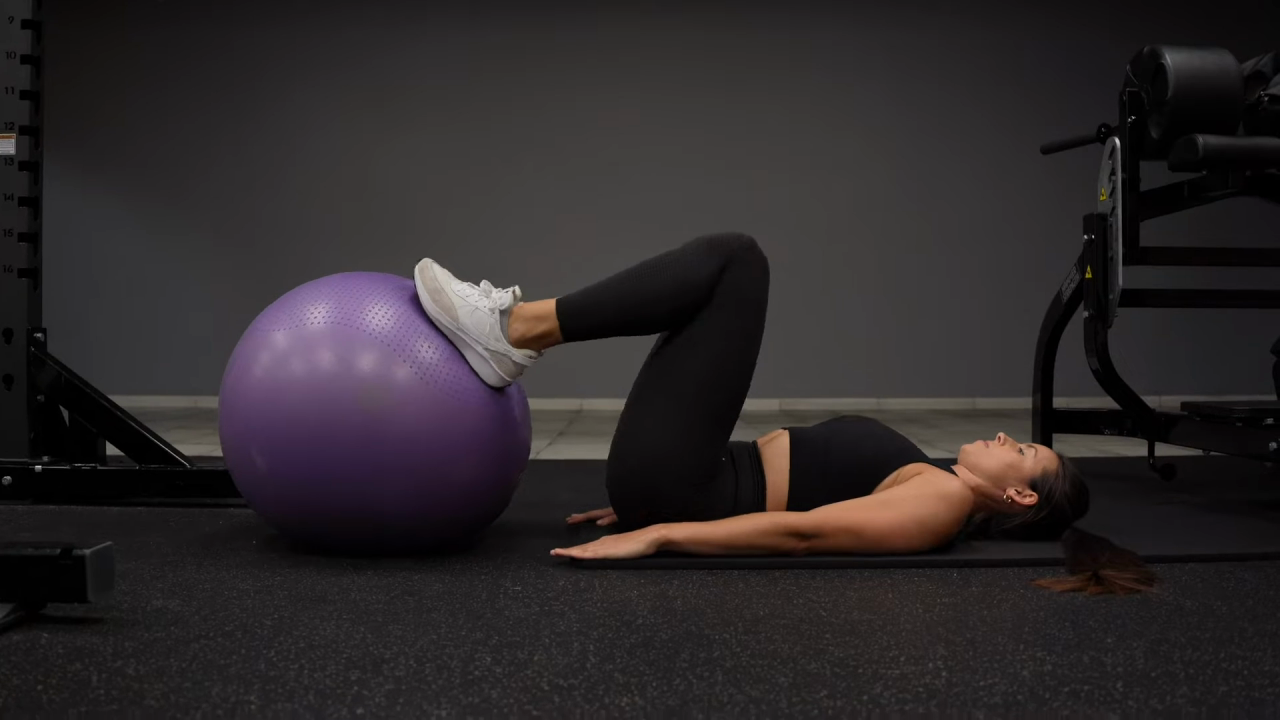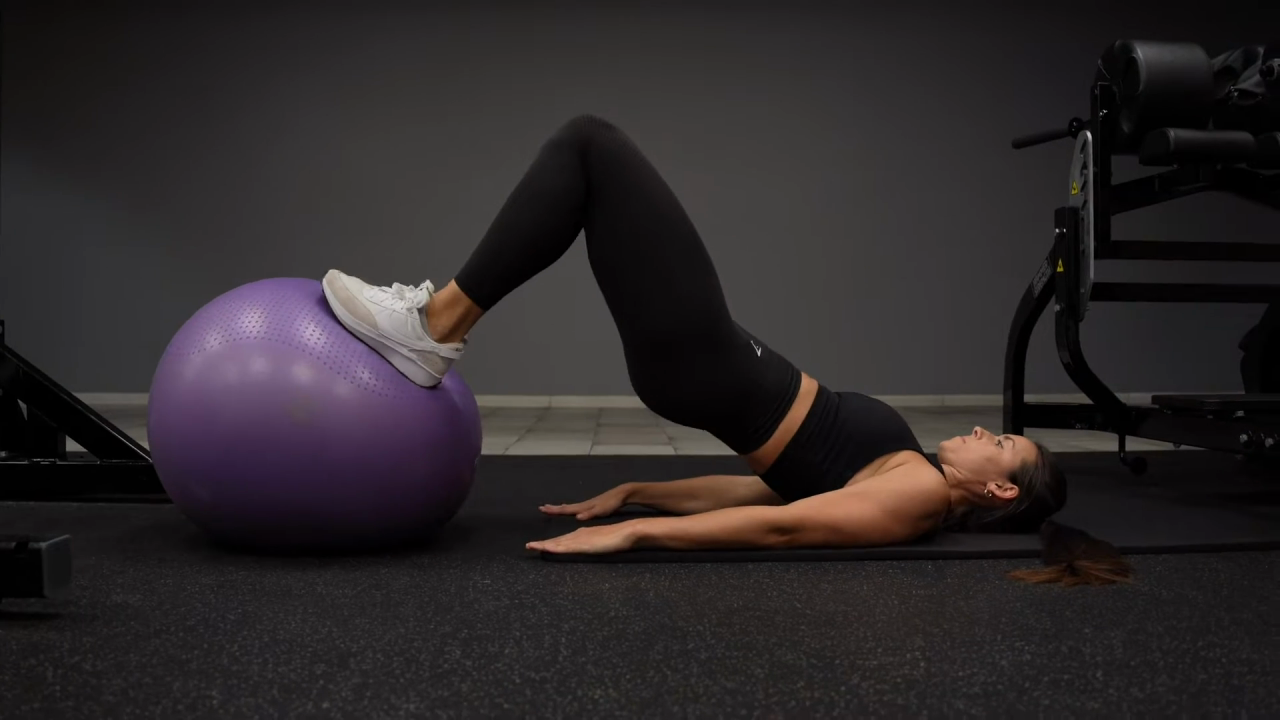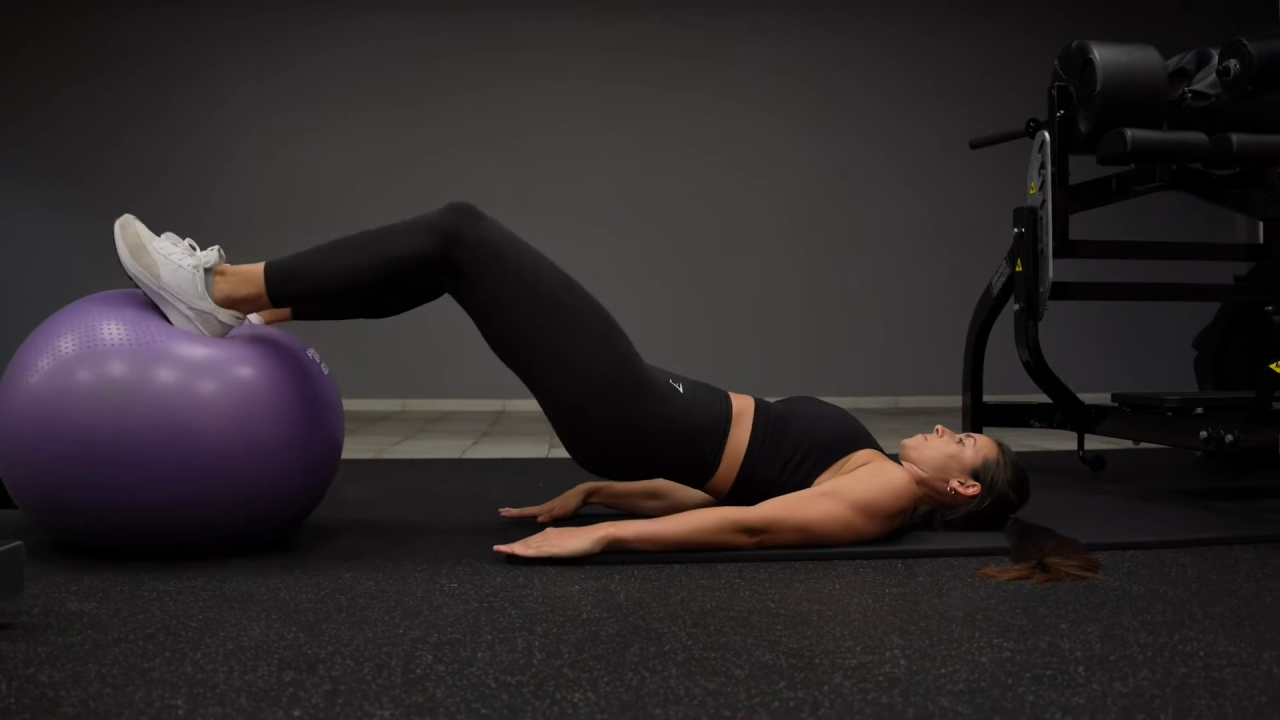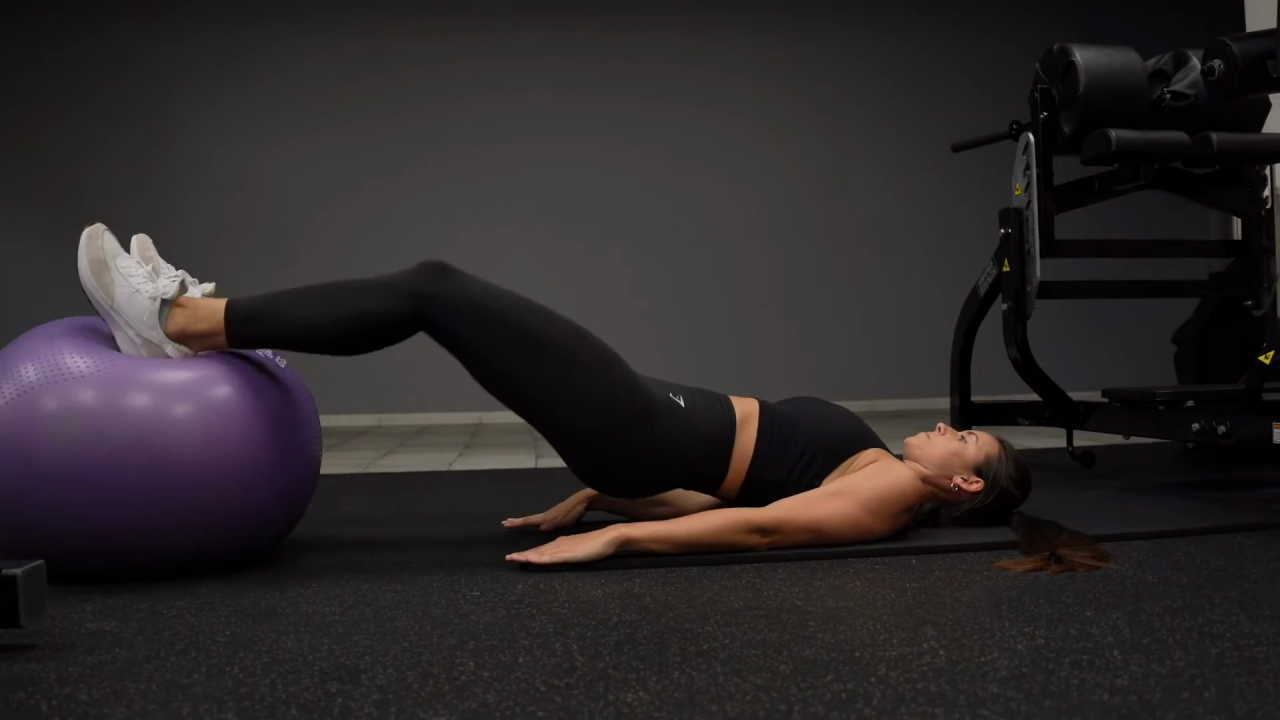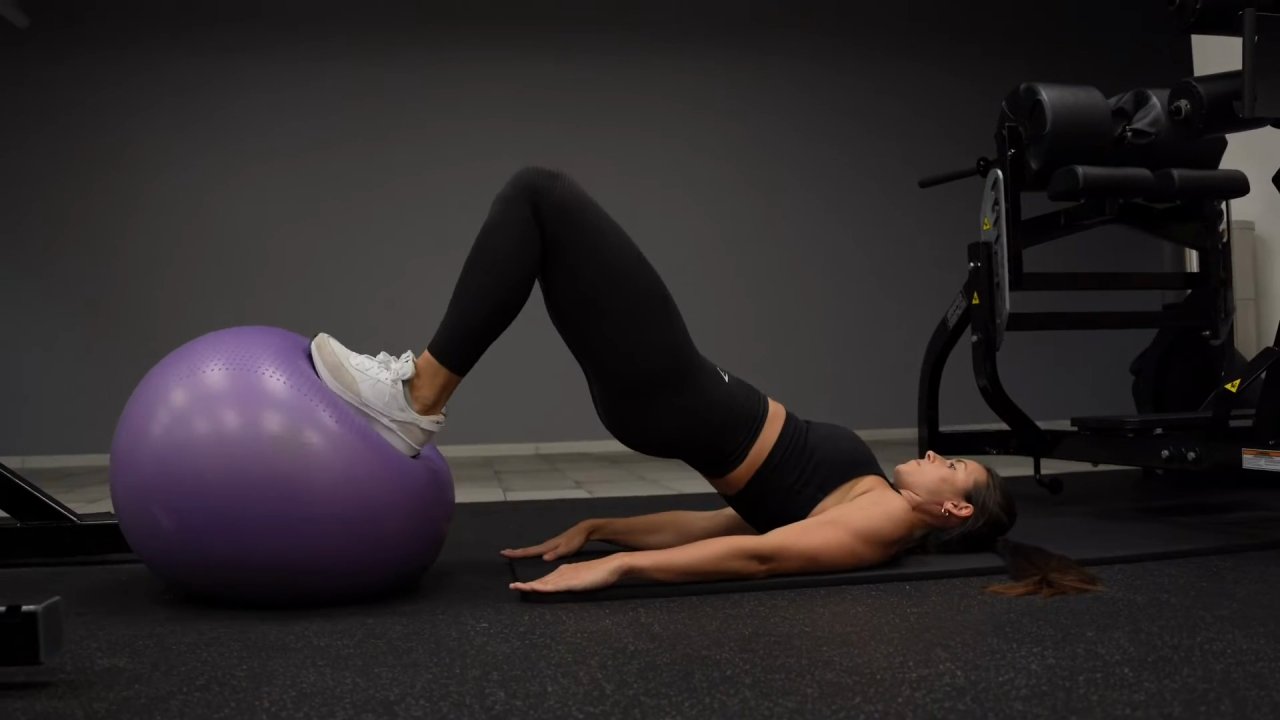
dt=1s
person 1, frame 1
left shoulder: (943, 504)
right shoulder: (926, 484)
left elbow: (806, 533)
left wrist: (660, 534)
right wrist: (651, 507)
left hip: (673, 486)
right hip: (683, 480)
left knee: (738, 259)
right knee: (731, 266)
left ankle: (513, 334)
right ankle: (513, 333)
person 1, frame 2
left shoulder: (921, 497)
right shoulder: (913, 480)
left elbow: (780, 525)
left wrist: (632, 534)
left hip: (696, 363)
right hip: (705, 367)
left knee: (588, 141)
right knee: (592, 163)
left ankle: (435, 325)
right ankle: (437, 315)
person 1, frame 3
left shoulder: (886, 498)
right shoulder: (874, 474)
left elbow: (750, 525)
left wrist: (601, 535)
right wrist: (590, 492)
left hip: (625, 412)
right hip: (640, 411)
left knee: (461, 227)
right knee: (459, 249)
left ankle: (220, 294)
right ankle: (245, 293)
person 1, frame 4
left shoulder: (891, 495)
right shoulder: (879, 472)
left elbow: (763, 525)
left wrist: (612, 533)
right wrist: (596, 498)
left hip: (638, 436)
right hip: (650, 428)
left knee: (434, 290)
right knee: (441, 296)
left ankle: (179, 327)
right ankle: (196, 314)
person 1, frame 5
left shoulder: (886, 522)
right shoulder: (874, 504)
left elbow: (759, 555)
left wrist: (615, 566)
left hip: (667, 399)
right hip: (671, 400)
left knee: (538, 194)
right knee: (543, 212)
left ankle: (416, 397)
right ankle: (417, 386)
